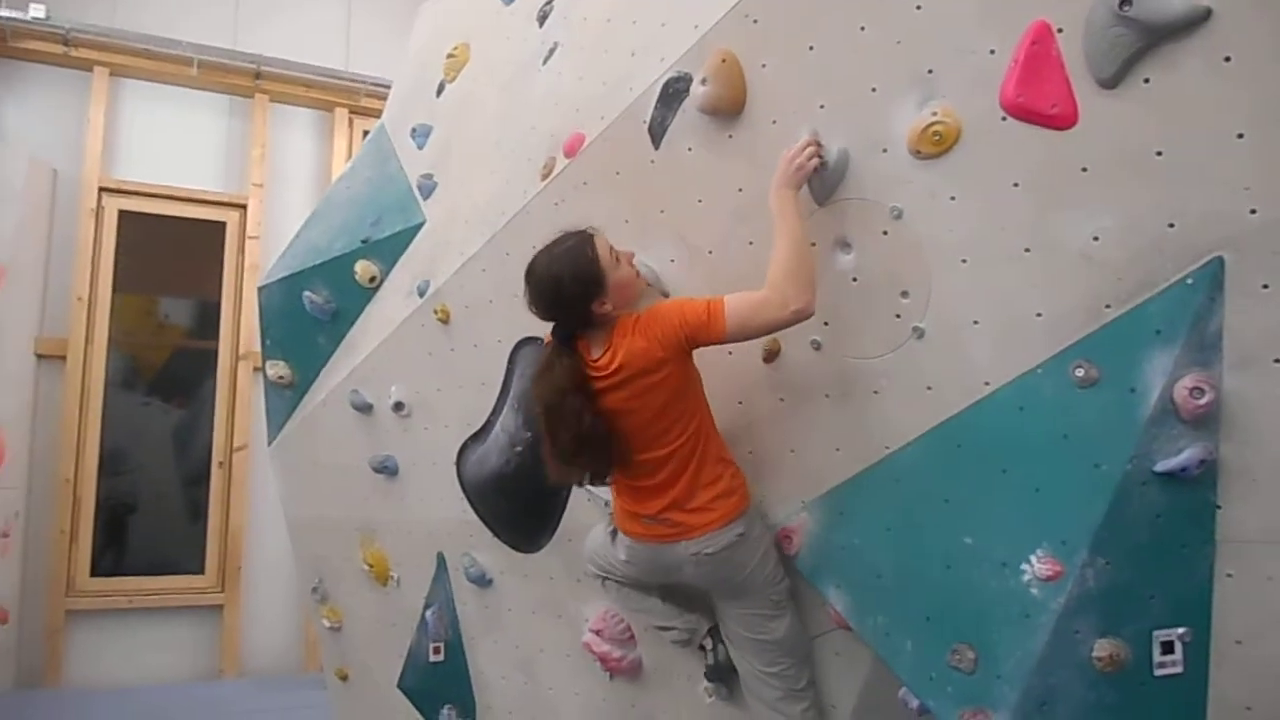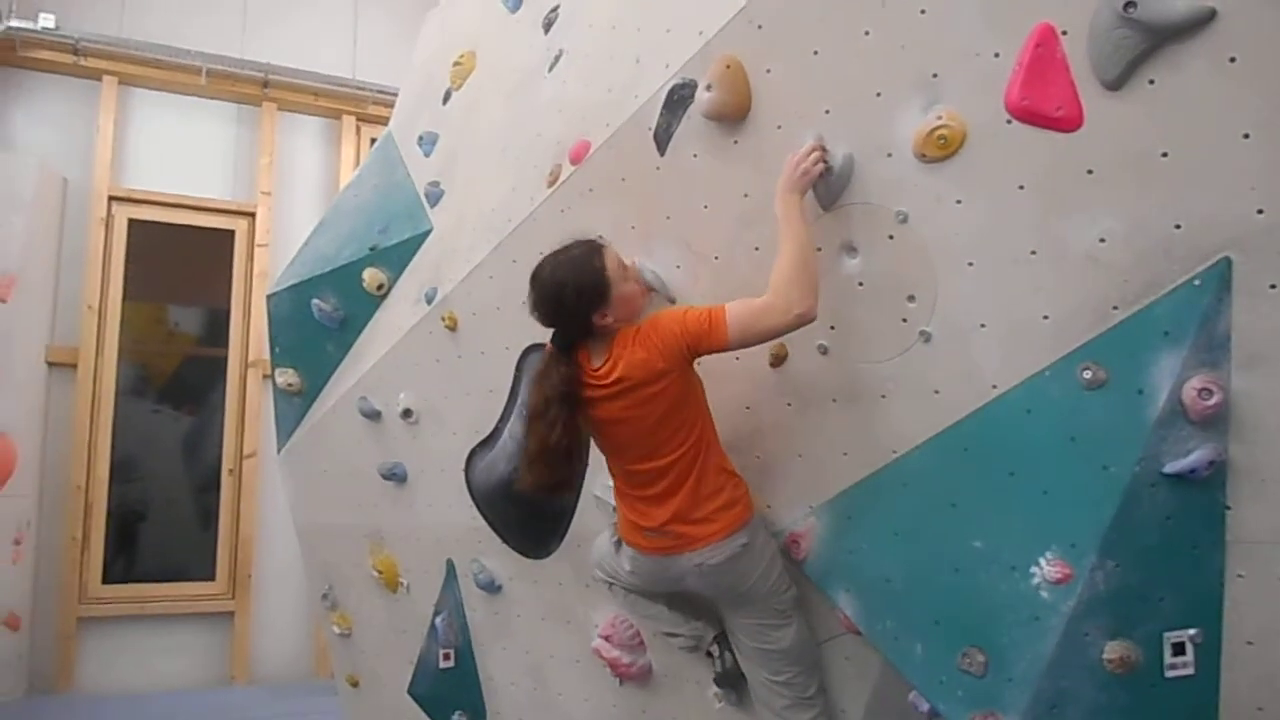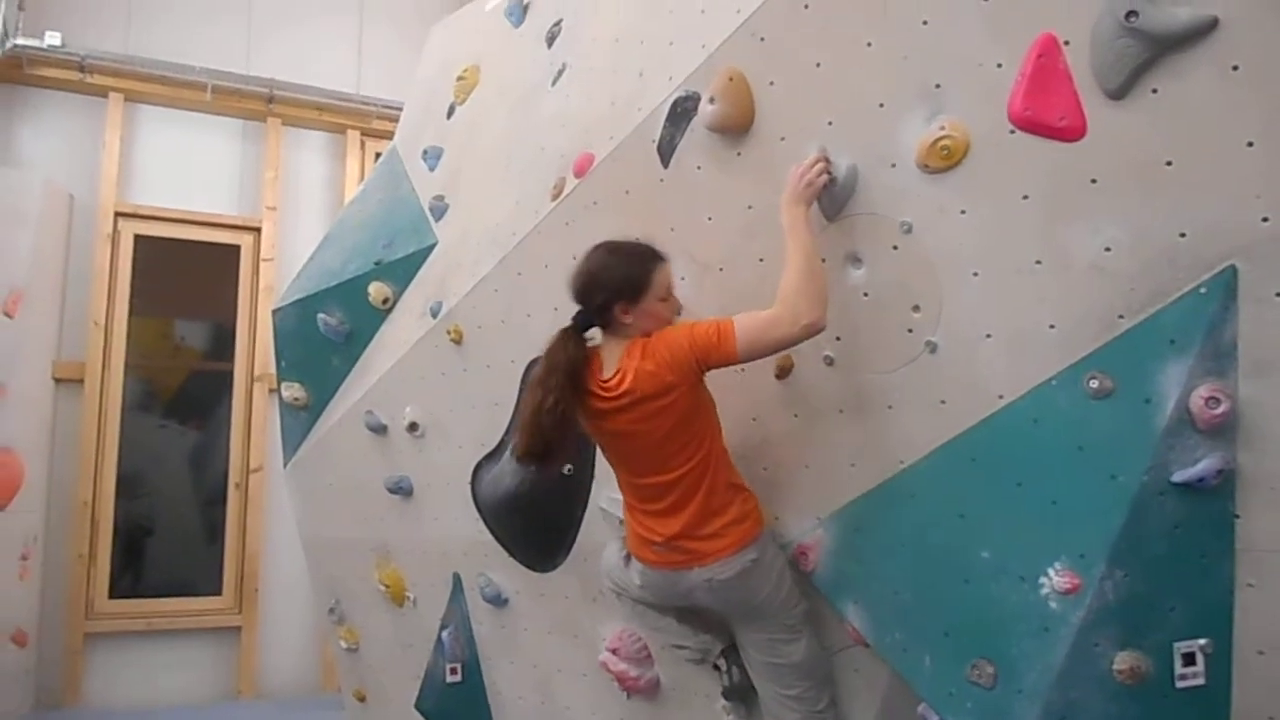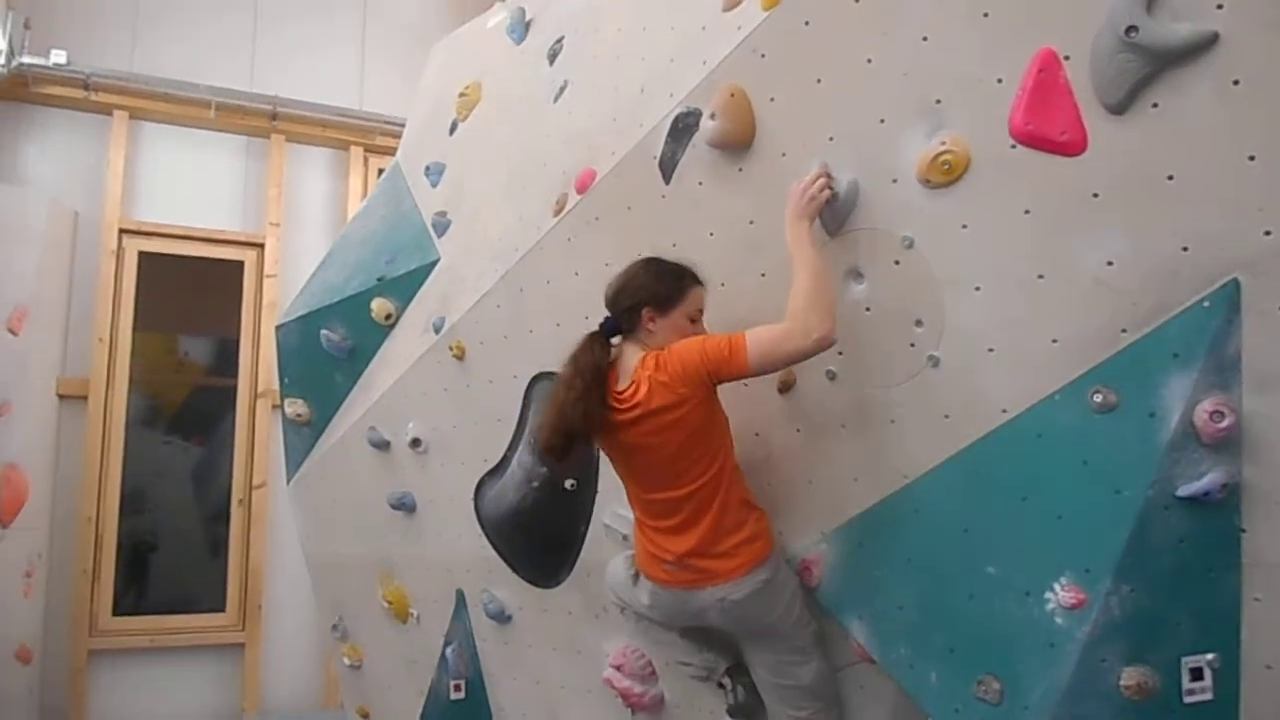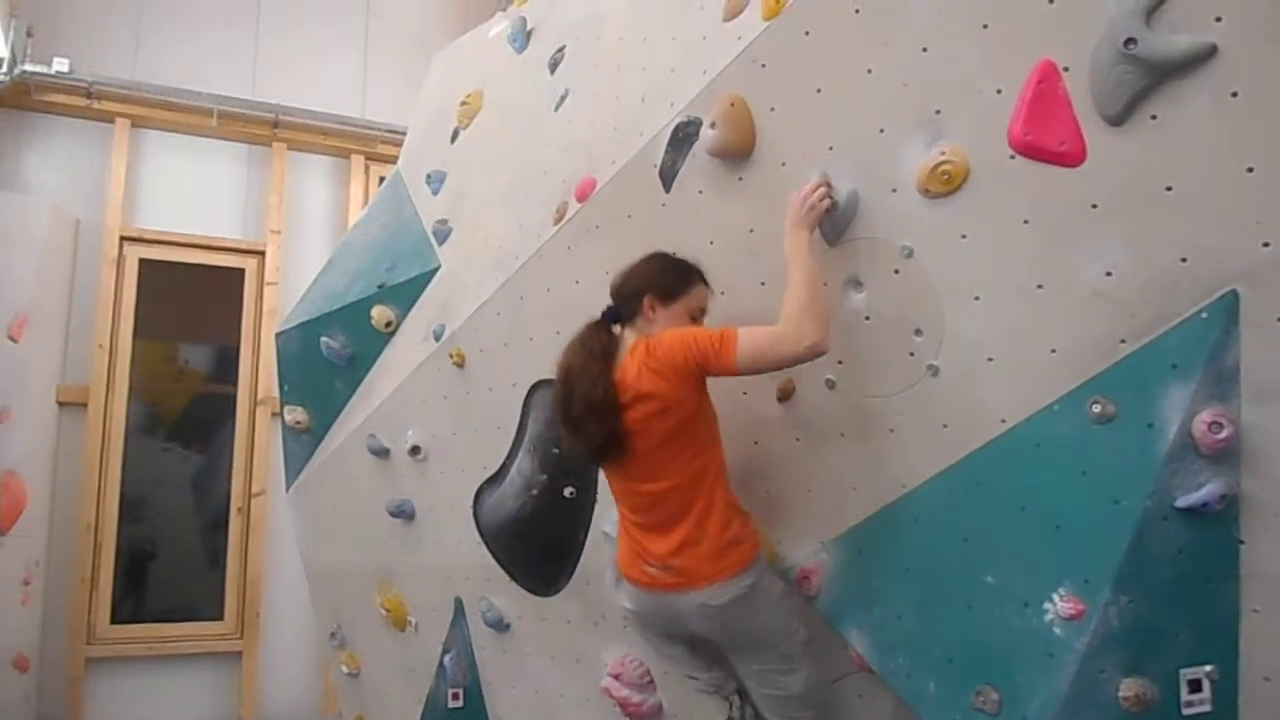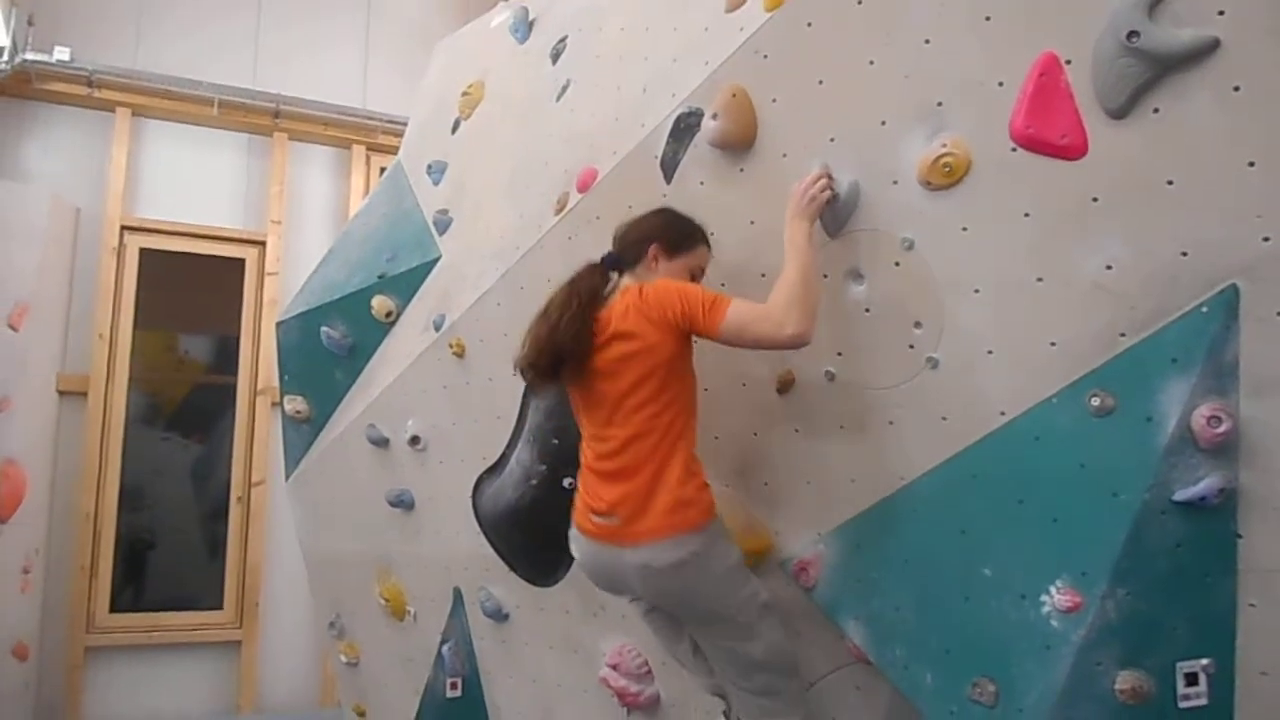
dt=0.2s
person 1, frame 1
left shoulder: (566, 362)
right shoulder: (658, 331)
right elbow: (791, 302)
right wrist: (784, 192)
left hip: (642, 549)
right hip: (723, 539)
left knee: (599, 553)
left ankle: (698, 634)
person 1, frame 2
left shoulder: (567, 369)
right shoulder: (660, 342)
right elbow: (794, 307)
right wrist: (789, 198)
left hip: (650, 559)
right hip: (728, 549)
left knee: (607, 558)
left ankle: (708, 640)
person 1, frame 3
left shoulder: (578, 378)
right shoulder: (671, 354)
right elbow: (803, 317)
right wrist: (794, 210)
left hip: (658, 573)
right hip: (737, 562)
left knee: (616, 566)
left ankle: (717, 652)
person 1, frame 4
left shoulder: (594, 388)
right shoulder: (685, 368)
right elbow: (814, 331)
right wrist: (799, 225)
left hip: (668, 591)
right hip: (747, 582)
left knee: (621, 577)
left ankle: (722, 669)
person 1, frame 5
left shoulder: (592, 377)
right shoulder: (675, 356)
right elbow: (805, 339)
right wrist: (797, 233)
left hip: (649, 596)
right hip: (729, 589)
person 1, frame 6
left shoulder: (583, 321)
right shoulder: (664, 299)
right elbow: (790, 326)
right wrist: (798, 223)
left hip: (594, 548)
right hip: (674, 548)
left knee: (653, 592)
